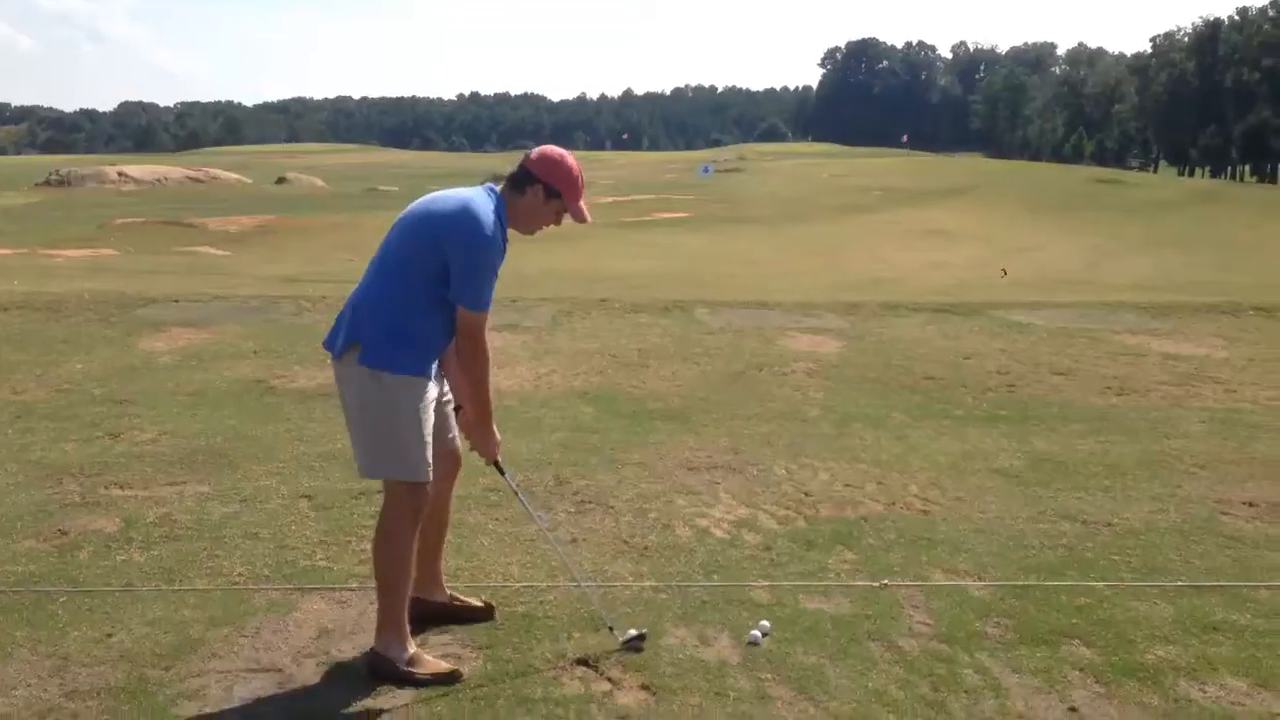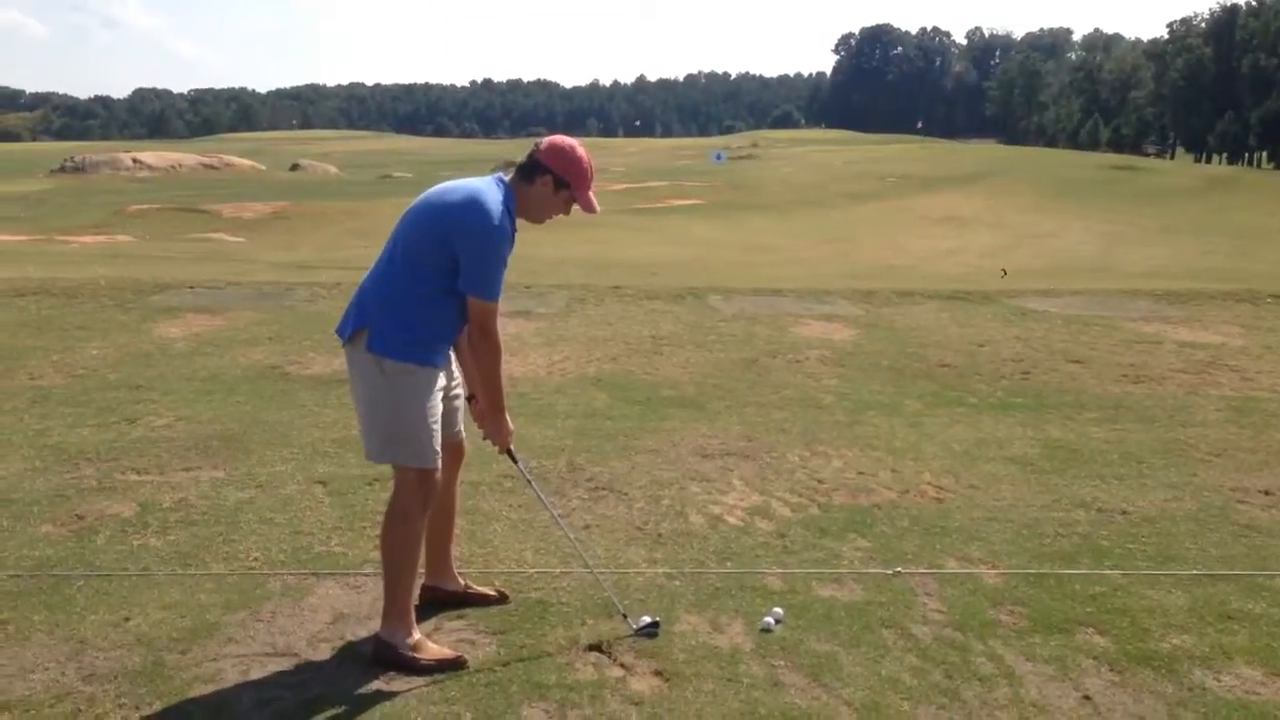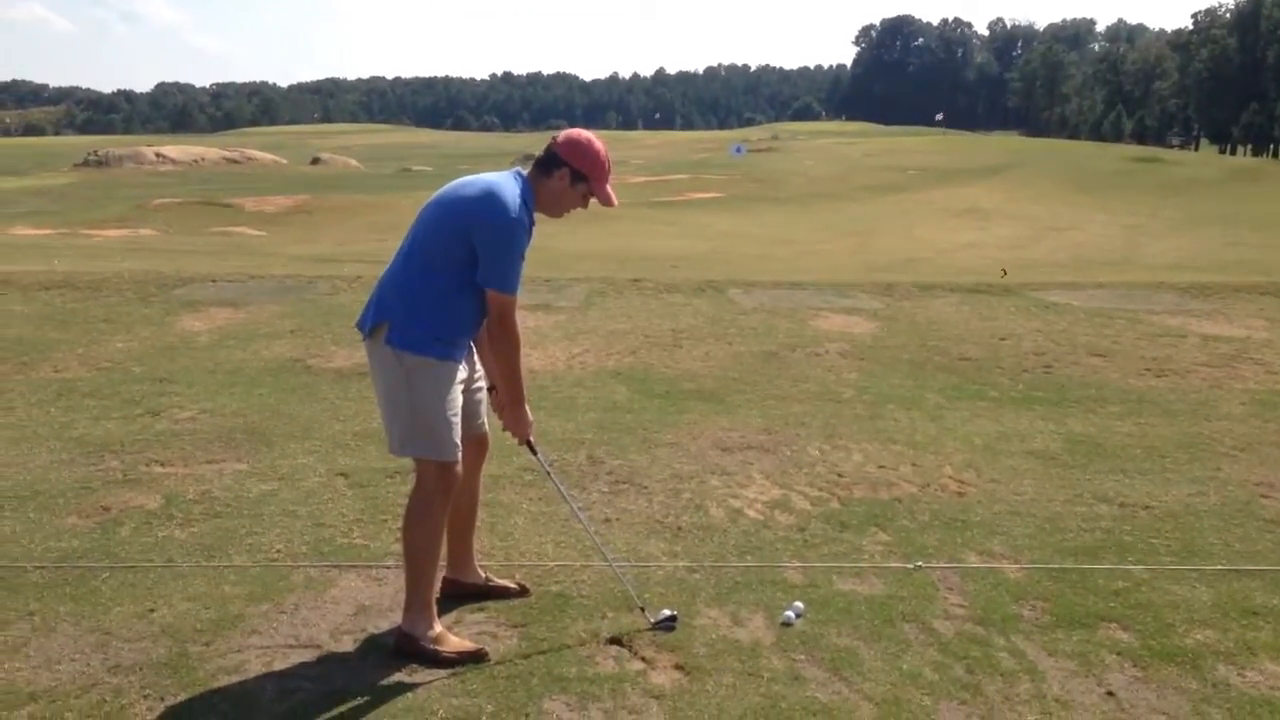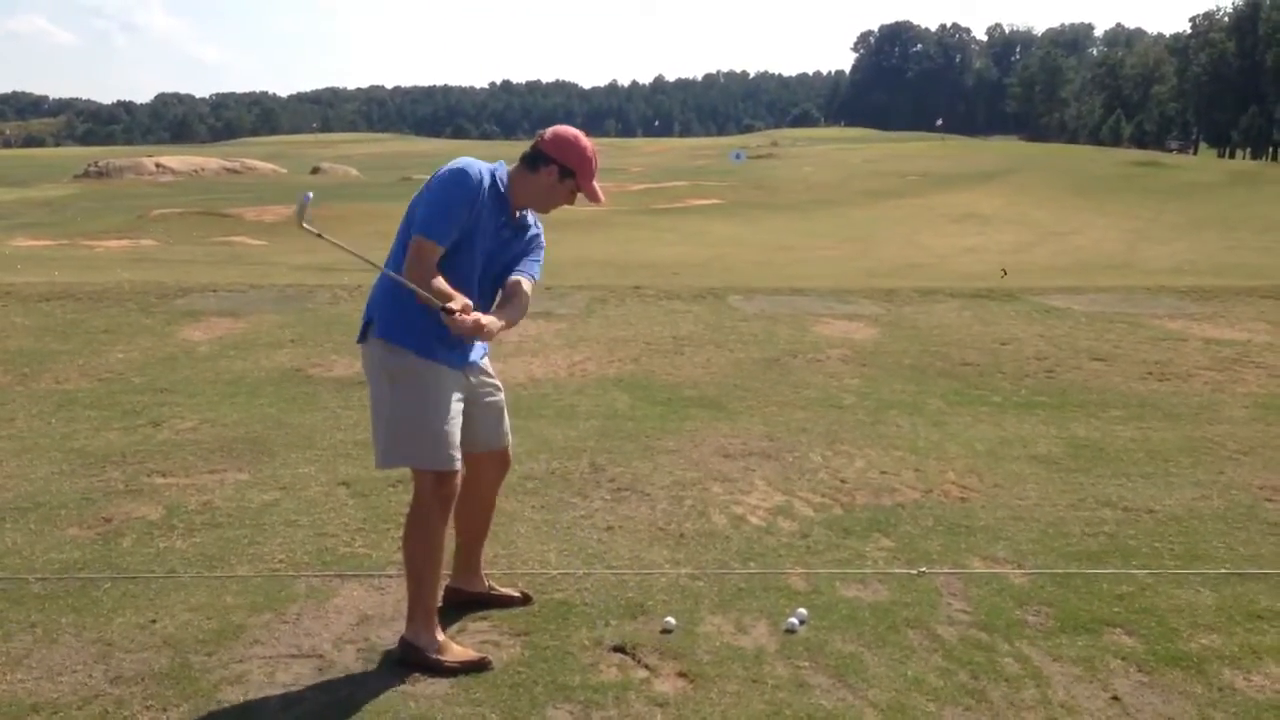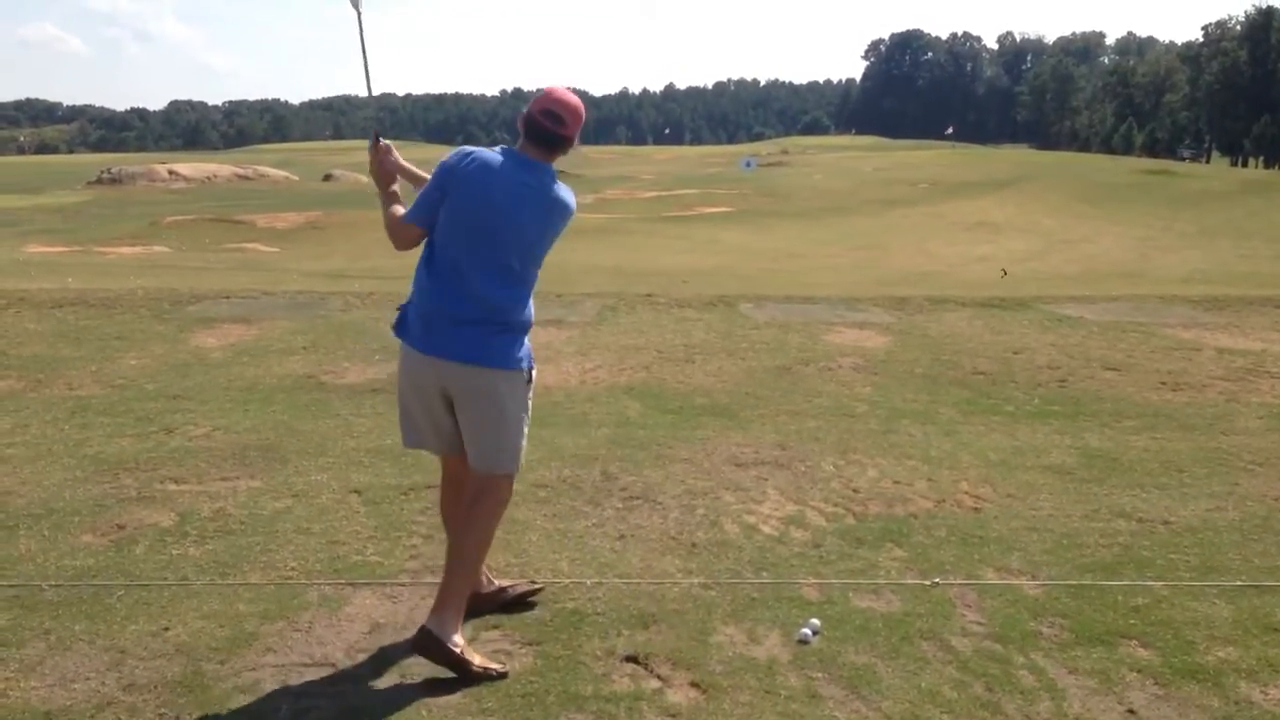
dt=1s
person 1, frame 1
left shoulder: (470, 209)
right shoulder: (480, 229)
right elbow: (472, 341)
left wrist: (463, 404)
right wrist: (483, 422)
left hip: (409, 355)
right hip: (381, 358)
left knee: (443, 465)
right knee: (409, 492)
left ankle: (428, 593)
right ankle: (392, 645)
person 1, frame 2
left shoulder: (482, 200)
right shoulder: (488, 219)
left elbow: (460, 317)
right elbow: (484, 331)
left wrist: (475, 393)
right wrist: (497, 412)
left hip: (423, 344)
right hip: (392, 348)
left knee: (448, 456)
right knee: (418, 479)
left ankle: (440, 579)
right ankle: (396, 632)
person 1, frame 3
left shoulder: (502, 196)
right shoulder: (506, 212)
left elbow: (482, 311)
right elbow: (503, 323)
left wrist: (496, 385)
right wrist: (517, 404)
left hip: (445, 338)
right hip: (412, 341)
left knee: (472, 450)
right knee: (440, 471)
left ankle: (461, 571)
right ankle: (417, 623)
person 1, frame 4
left shoulder: (530, 233)
right shoulder: (463, 182)
left elbow: (518, 297)
right elbow: (414, 271)
left wrist: (487, 320)
right wrist: (454, 304)
left hip: (464, 354)
right hip: (405, 349)
left knee: (492, 461)
right knee: (439, 485)
left ankle: (466, 580)
right ankle: (420, 633)
person 1, frame 5
left shoulder: (464, 164)
right shoulder: (562, 204)
left elbow: (403, 237)
left wrist: (386, 185)
right wrist: (410, 173)
left hip: (424, 346)
right hip: (495, 359)
left knee: (458, 470)
right knee: (492, 484)
left ankle: (474, 583)
right ankle: (444, 623)
